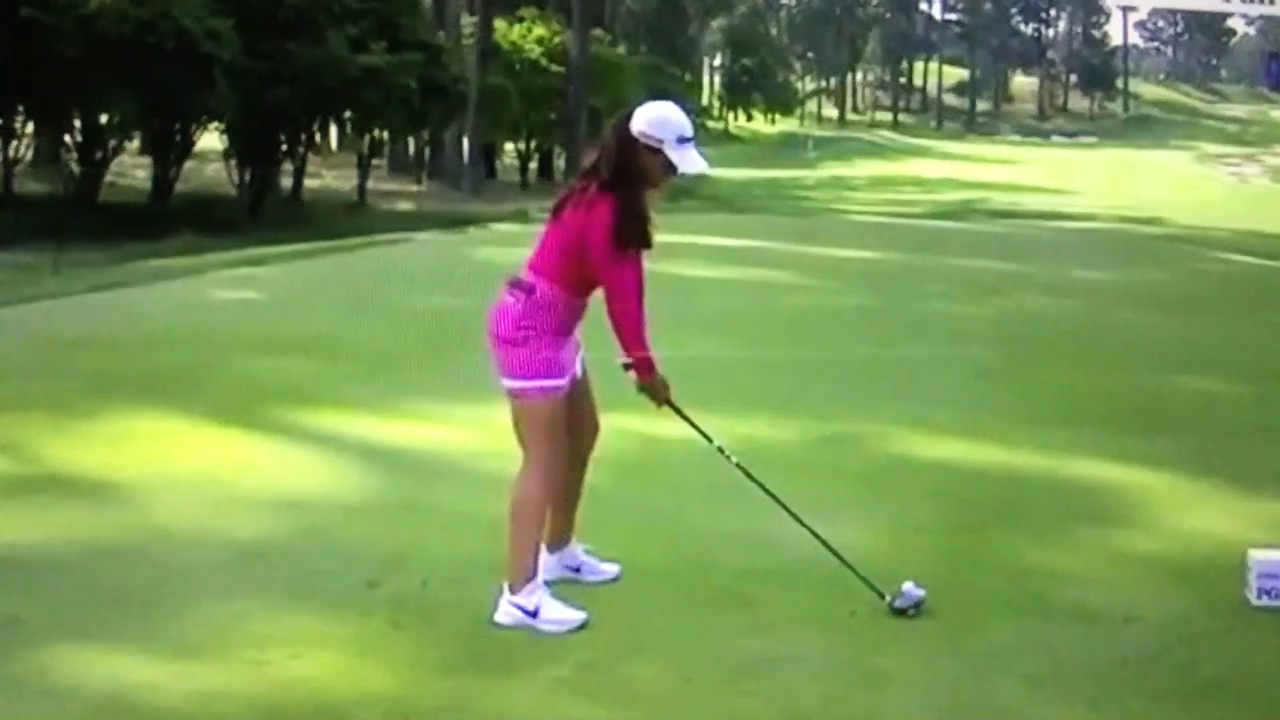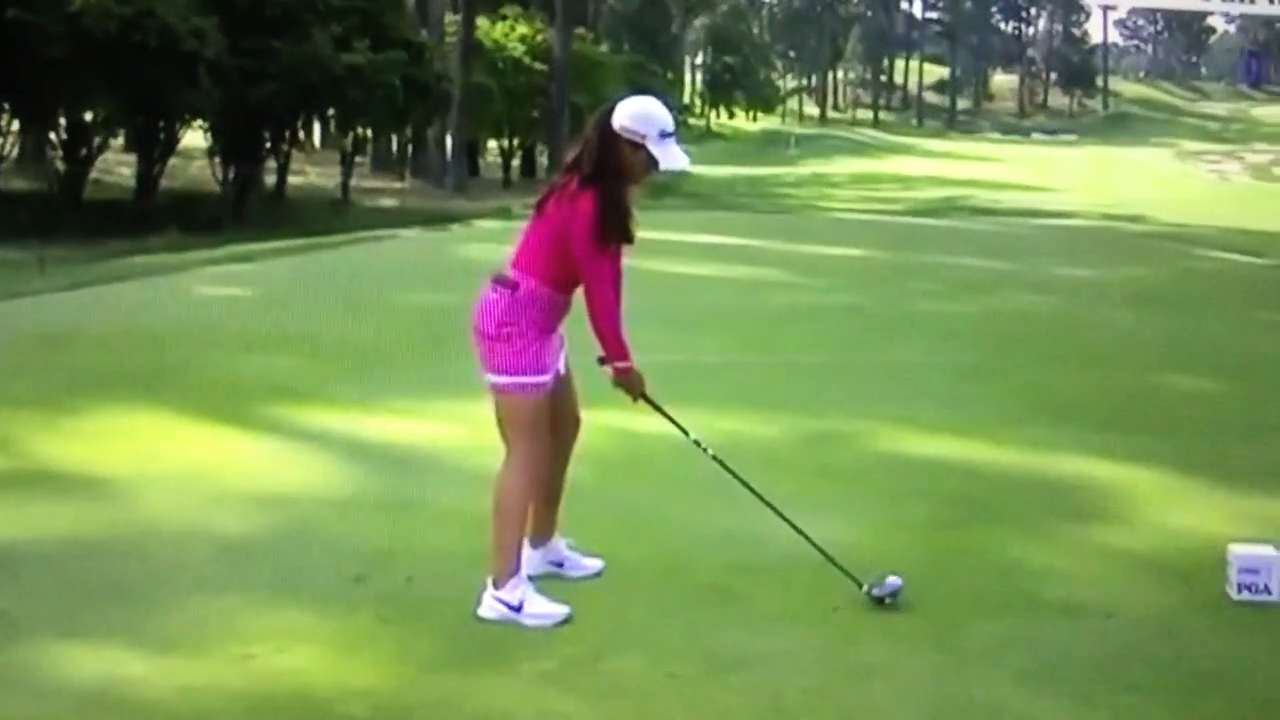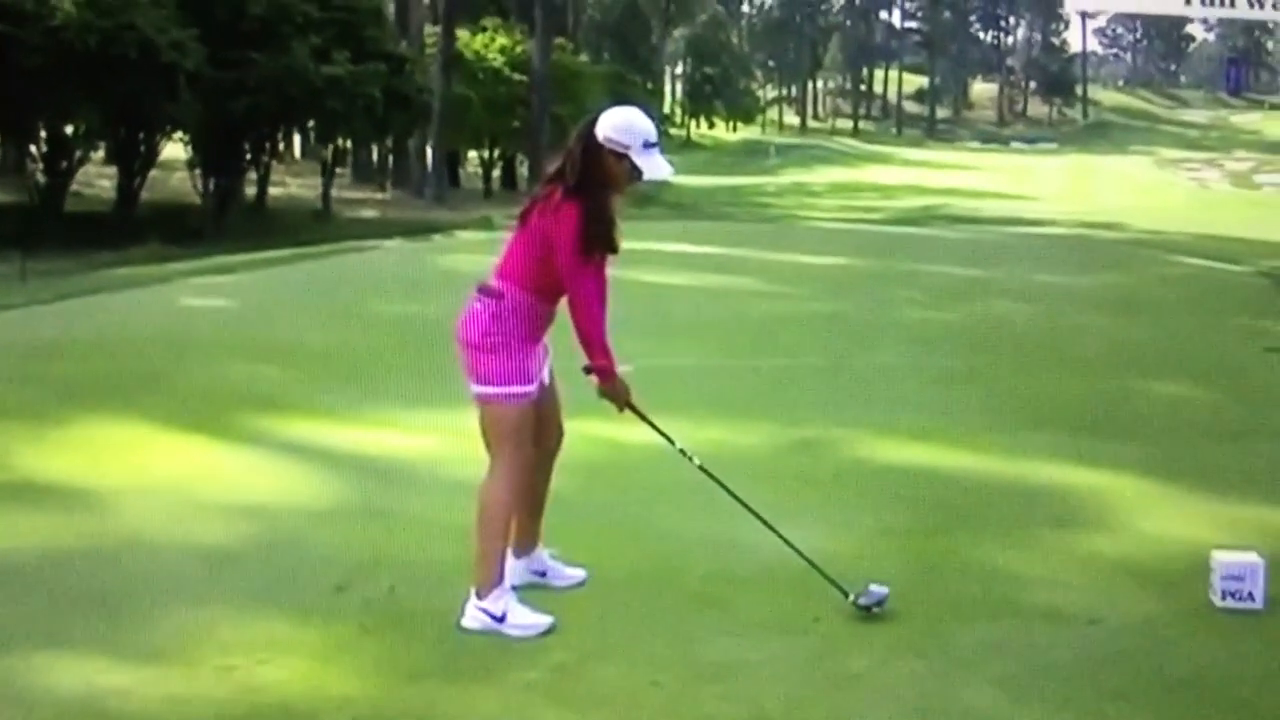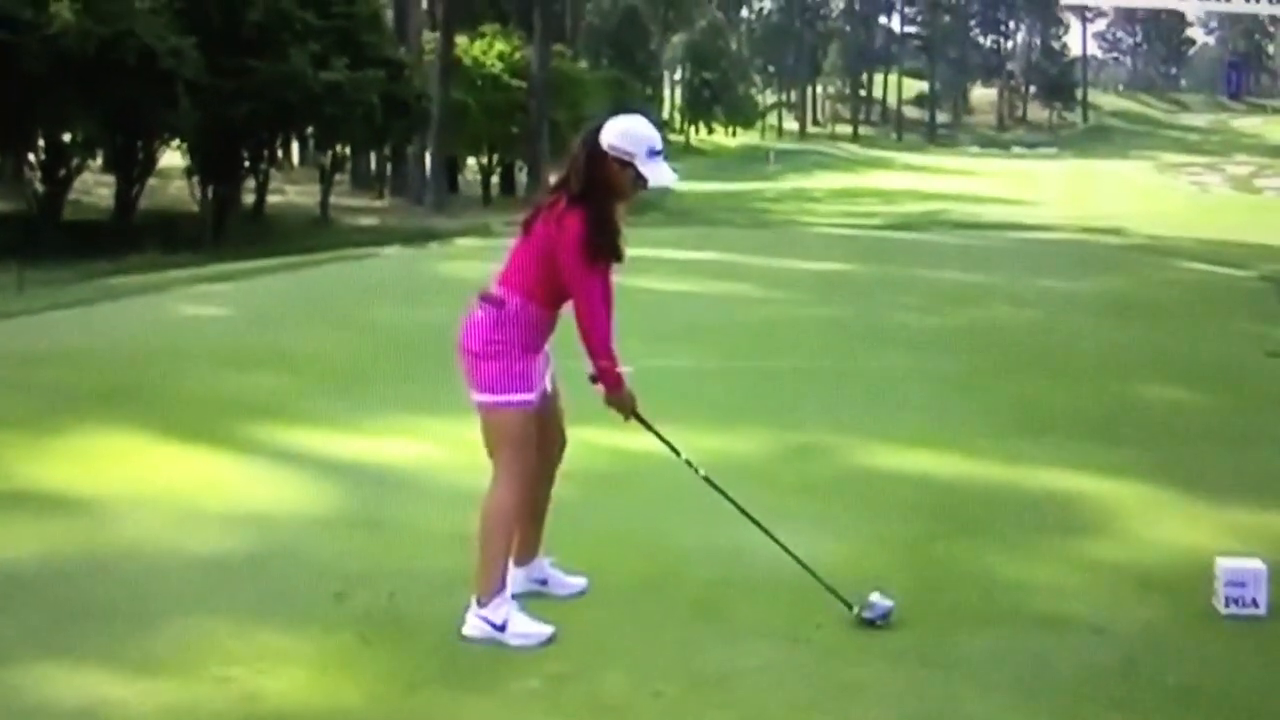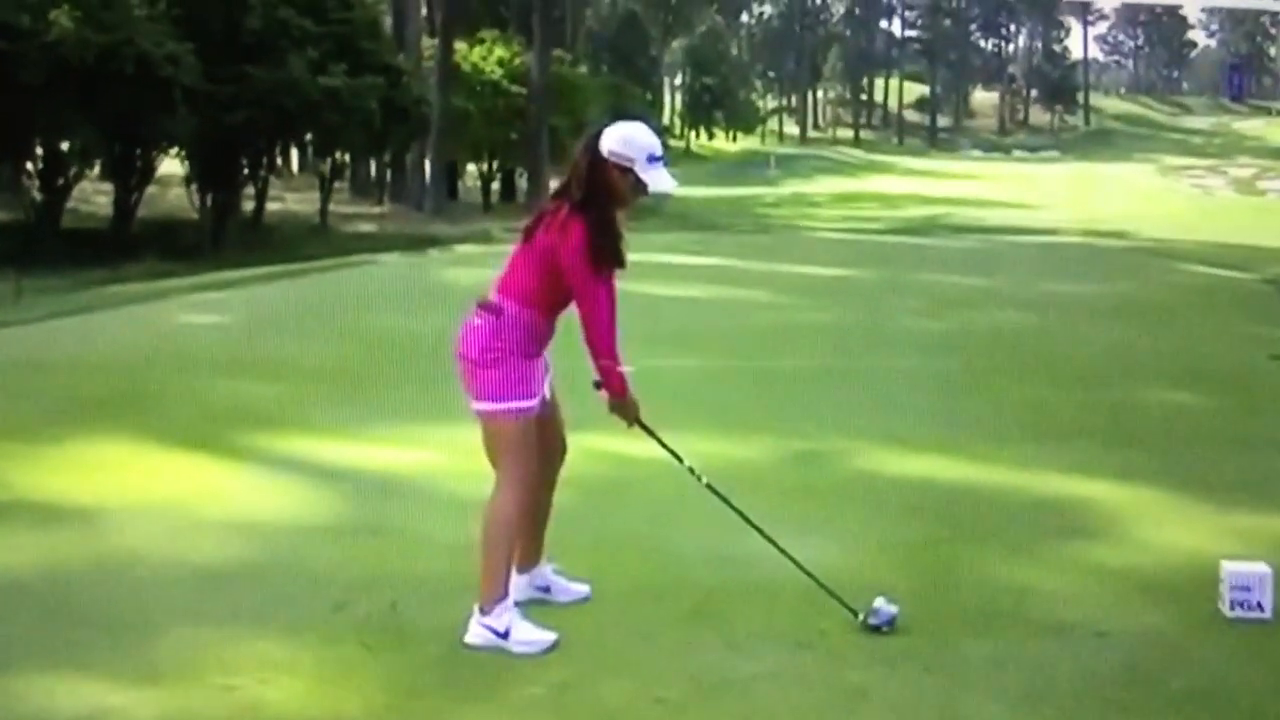
dt=0.4s
person 1, frame 1
left shoulder: (622, 200)
right shoulder: (601, 207)
left elbow: (630, 281)
right elbow: (618, 294)
left wrist: (640, 357)
right wrist: (645, 367)
left hip: (555, 325)
right hip: (529, 326)
left knee: (582, 433)
right knee: (544, 456)
left ankle: (558, 551)
right ankle: (519, 595)
person 1, frame 2
left shoulder: (605, 195)
right shoulder: (583, 201)
left elbow: (608, 277)
right elbow: (598, 289)
left wrist: (618, 355)
right wrist: (621, 362)
left hip: (539, 321)
right hip: (514, 321)
left knee: (564, 429)
right knee: (527, 452)
left ankle: (542, 547)
right ankle: (503, 590)
person 1, frame 3
left shoulder: (588, 205)
right shoulder: (566, 211)
left elbow: (592, 286)
right elbow: (581, 298)
left wrist: (602, 364)
right wrist: (606, 371)
left hip: (524, 331)
right hip: (498, 331)
left knee: (547, 440)
right knee: (510, 461)
left ankle: (525, 556)
right ankle: (487, 600)
person 1, frame 4
left shoulder: (595, 212)
right shoulder: (571, 219)
left elbow: (599, 295)
right elbow: (587, 306)
left wrist: (608, 369)
right wrist: (612, 380)
left hip: (526, 338)
right hip: (500, 338)
left knee: (550, 448)
right knee: (514, 469)
left ankle: (526, 565)
right ankle: (488, 608)
person 1, frame 5
left shoulder: (594, 218)
right shoulder: (574, 226)
left elbow: (603, 299)
right elbow: (592, 312)
left wrist: (612, 374)
right wrist: (617, 386)
left hip: (523, 345)
right hip: (499, 345)
left knee: (550, 455)
right knee: (516, 476)
left ankle: (529, 572)
right ankle: (491, 616)
